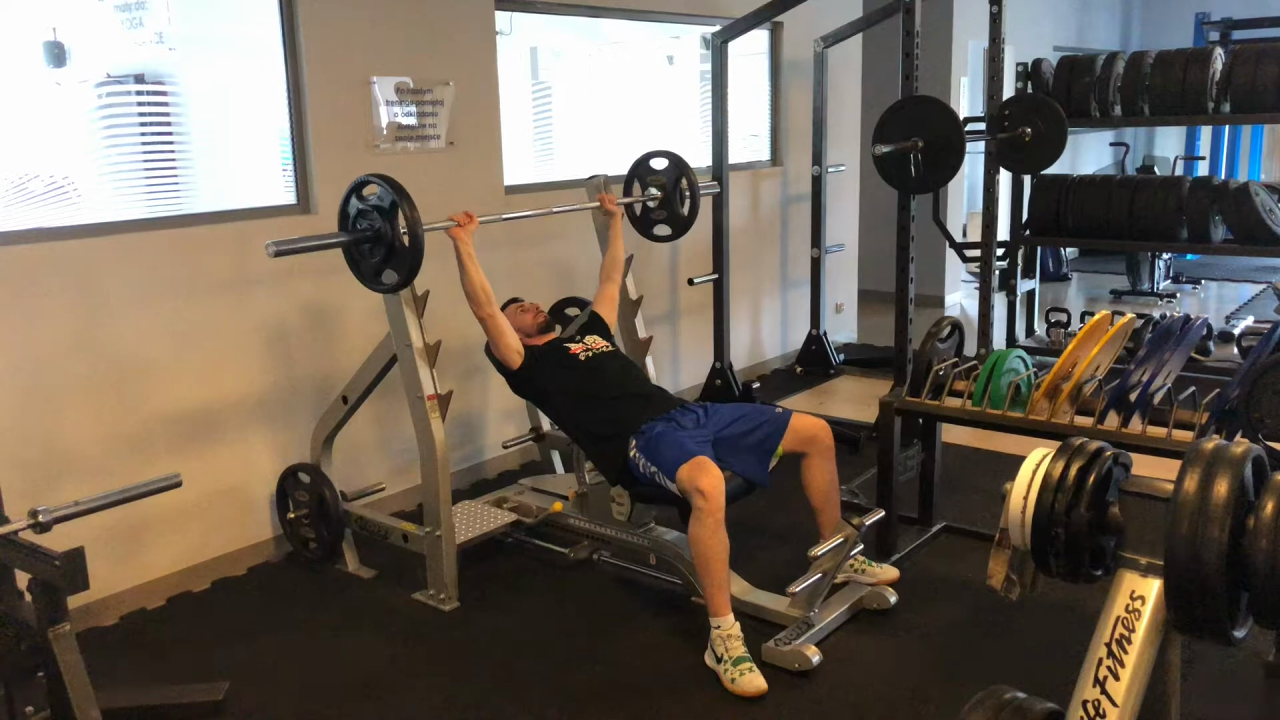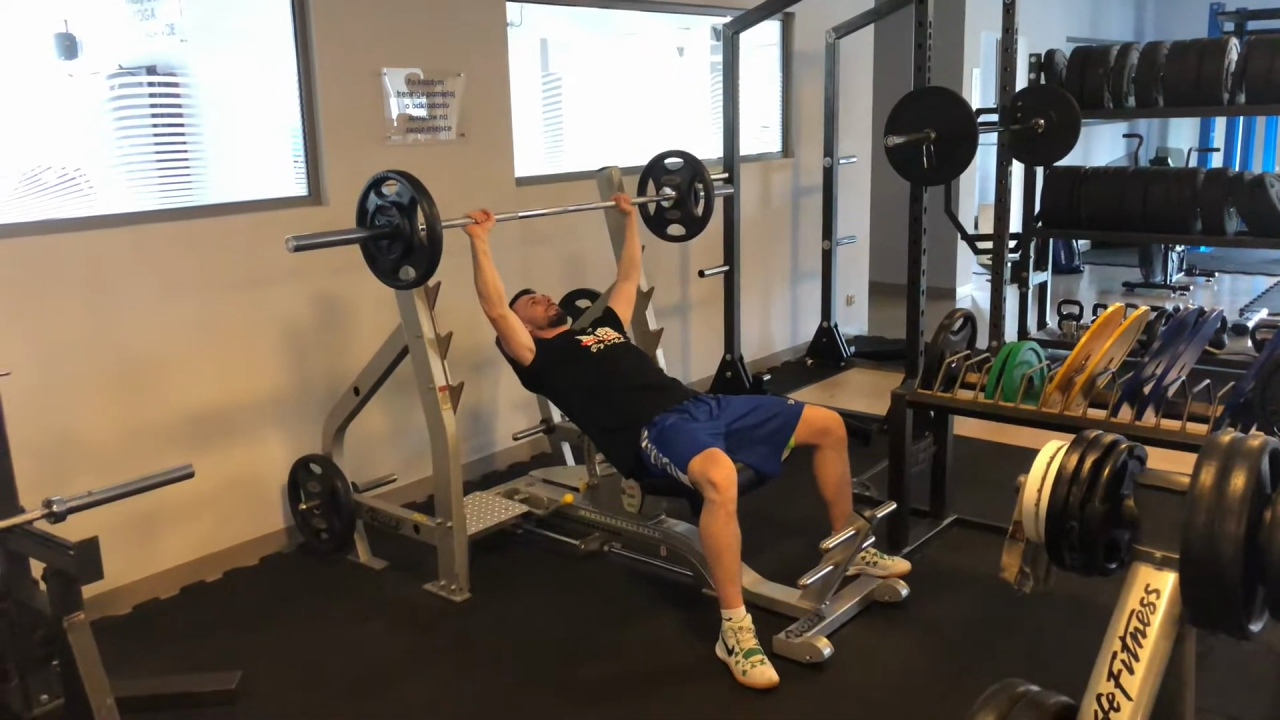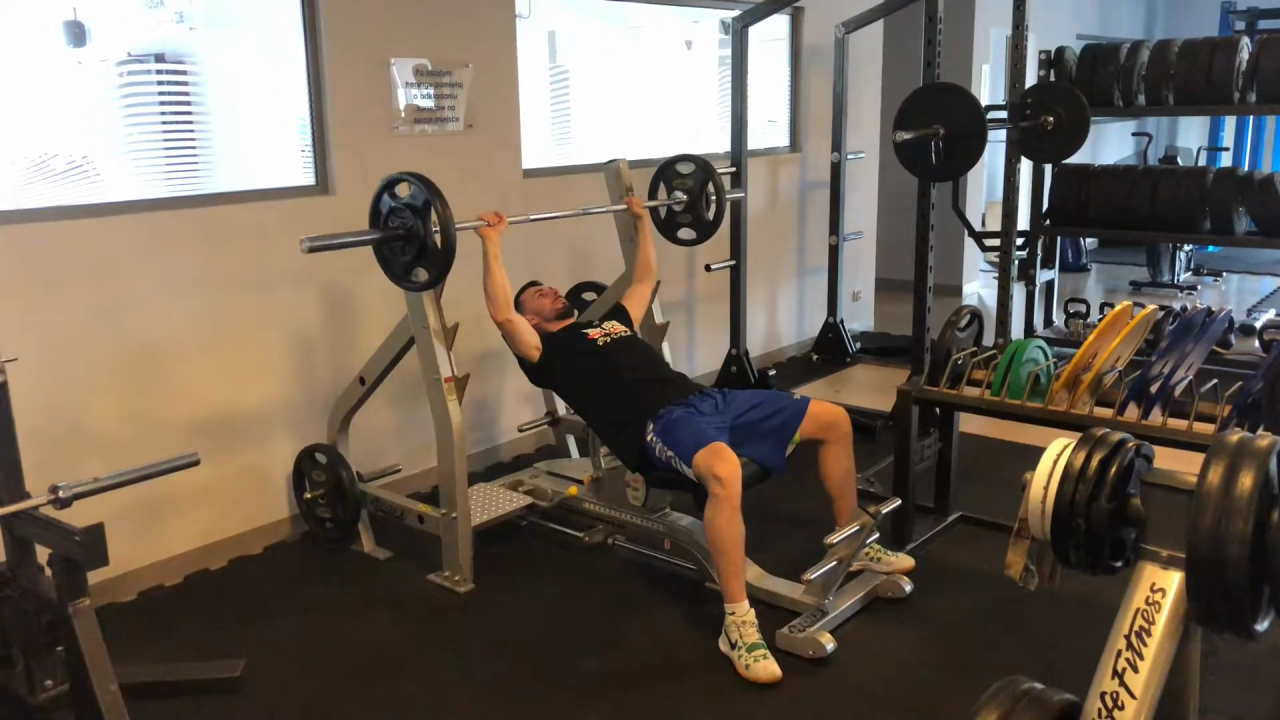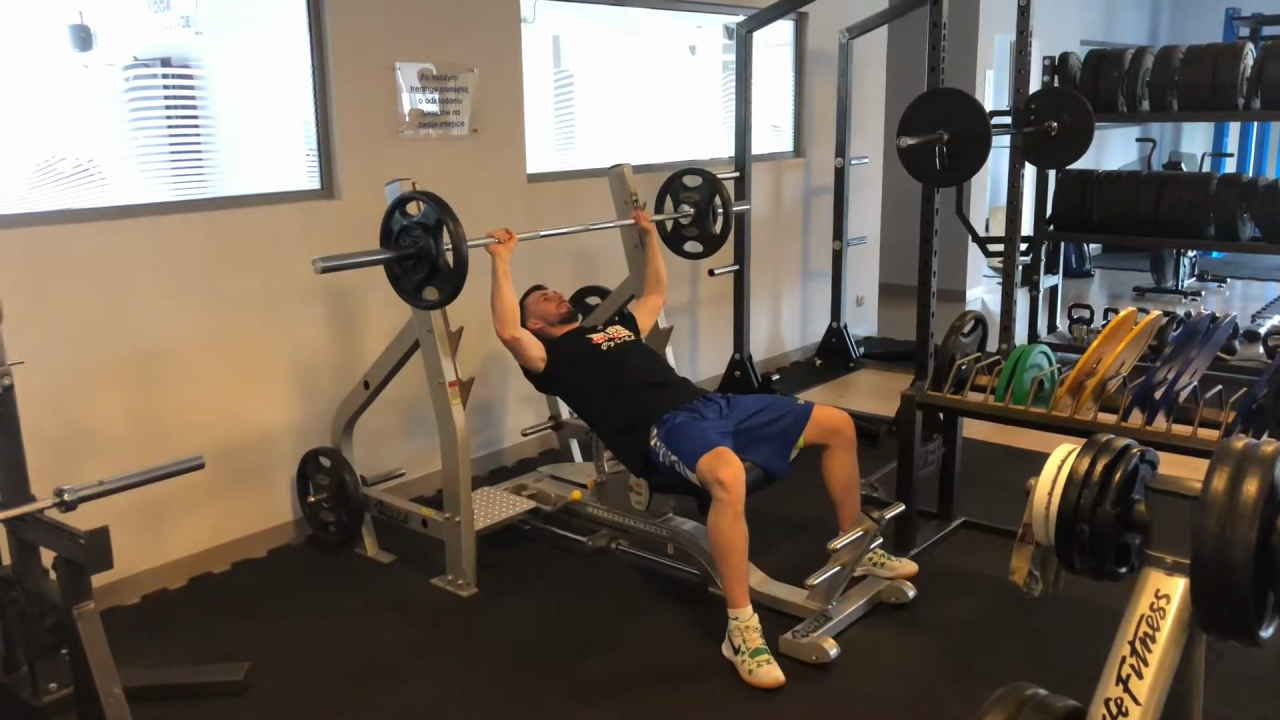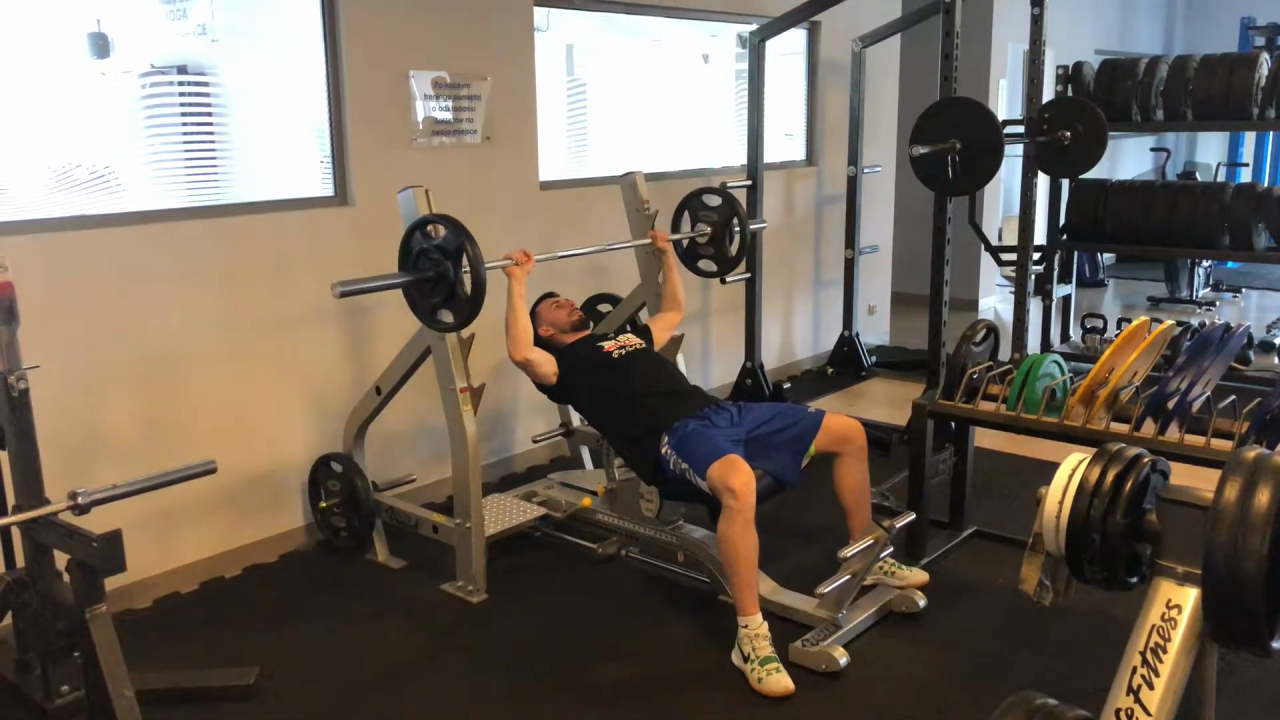
dt=1s
person 1, frame 1
left shoulder: (589, 334)
right shoulder: (528, 363)
left elbow: (611, 279)
right elbow: (485, 311)
left wrist: (615, 220)
right wrist: (464, 244)
left hip: (688, 413)
right hip: (642, 438)
left knee: (817, 433)
right knee: (708, 487)
left ankle: (838, 559)
right ankle: (724, 638)
person 1, frame 2
left shoulder: (602, 327)
right shoulder: (540, 357)
left elbow: (629, 278)
right elbow: (496, 311)
left wrist: (631, 219)
right wrist: (480, 242)
left hip: (700, 405)
right hip: (654, 429)
left knee: (829, 426)
right knee: (720, 479)
right ankle: (735, 630)
person 1, frame 3
left shoulder: (611, 320)
right shoulder: (546, 349)
left elbow: (645, 279)
right elbow: (502, 313)
left wrist: (641, 221)
right wrist: (491, 243)
left hip: (705, 398)
right hip: (660, 423)
left knee: (835, 421)
right knee: (725, 473)
right ankle: (738, 624)
person 1, frame 4
left shoulder: (615, 326)
right shoulder: (552, 355)
left elbow: (655, 293)
right elbow: (508, 331)
left wrist: (649, 235)
right wrist: (501, 260)
left hip: (710, 404)
right hip: (663, 428)
left knee: (838, 425)
right knee: (728, 477)
left ankle: (856, 552)
right ankle: (741, 630)
person 1, frame 5
left shoulder: (627, 336)
right shoulder: (563, 362)
left elbow: (673, 311)
right elbow: (521, 353)
left wrist: (666, 254)
right wrist: (517, 282)
left hip: (721, 412)
right hip: (673, 436)
left knee: (850, 434)
right knee: (738, 485)
right ankle: (751, 639)
